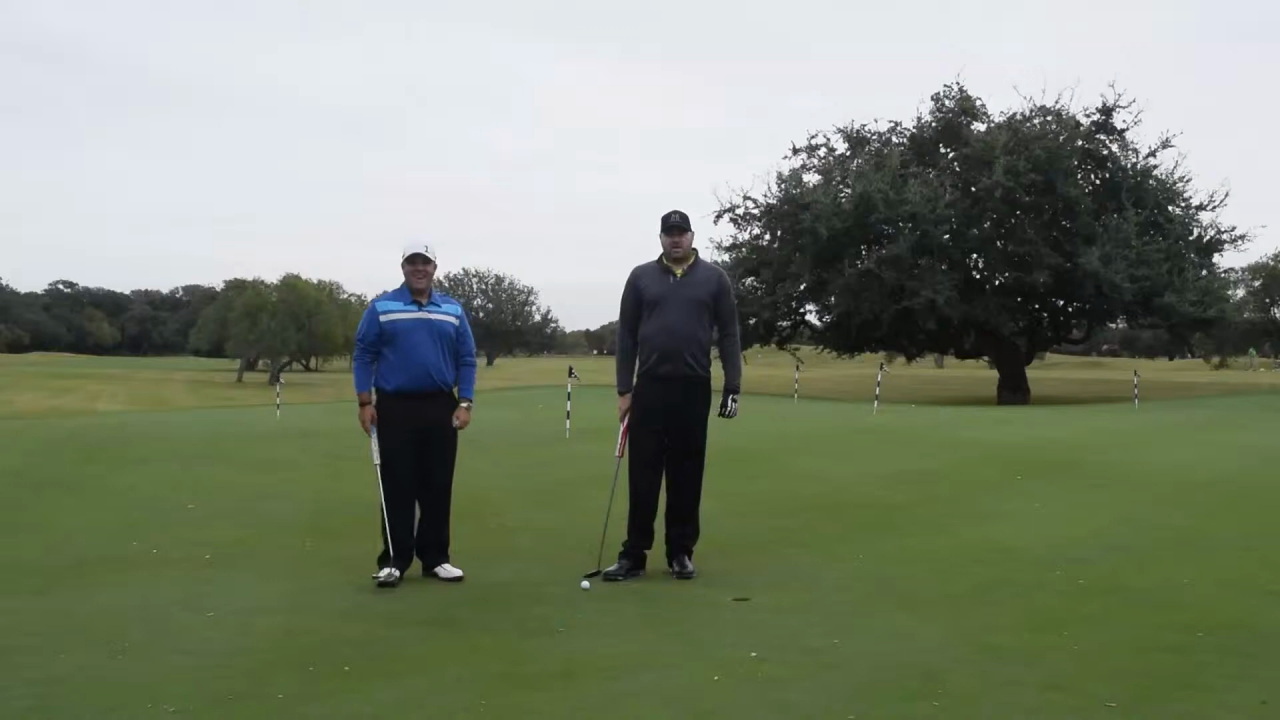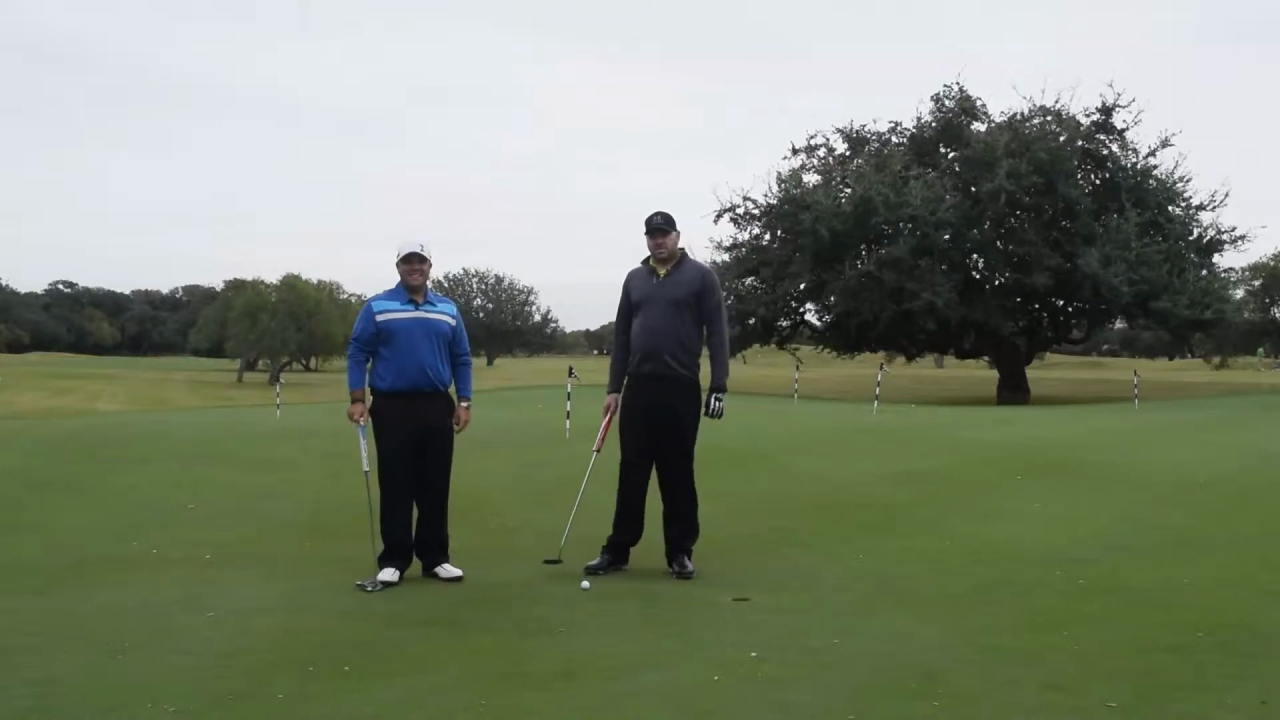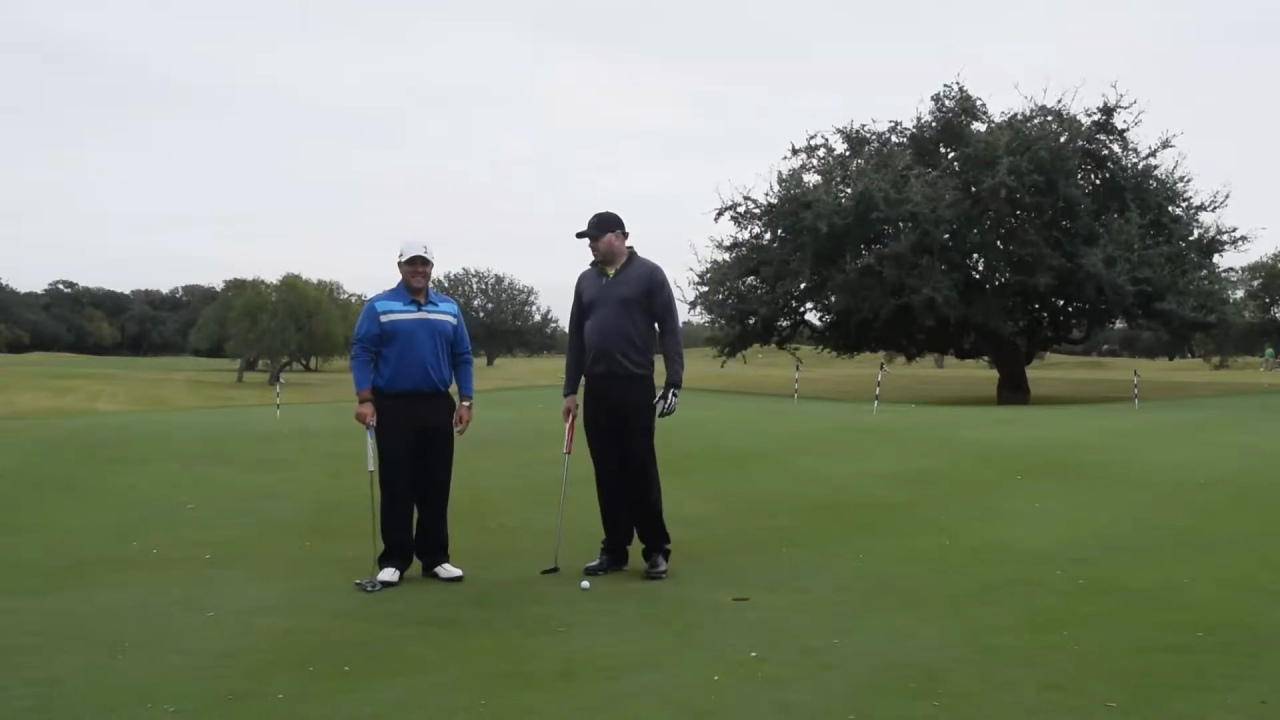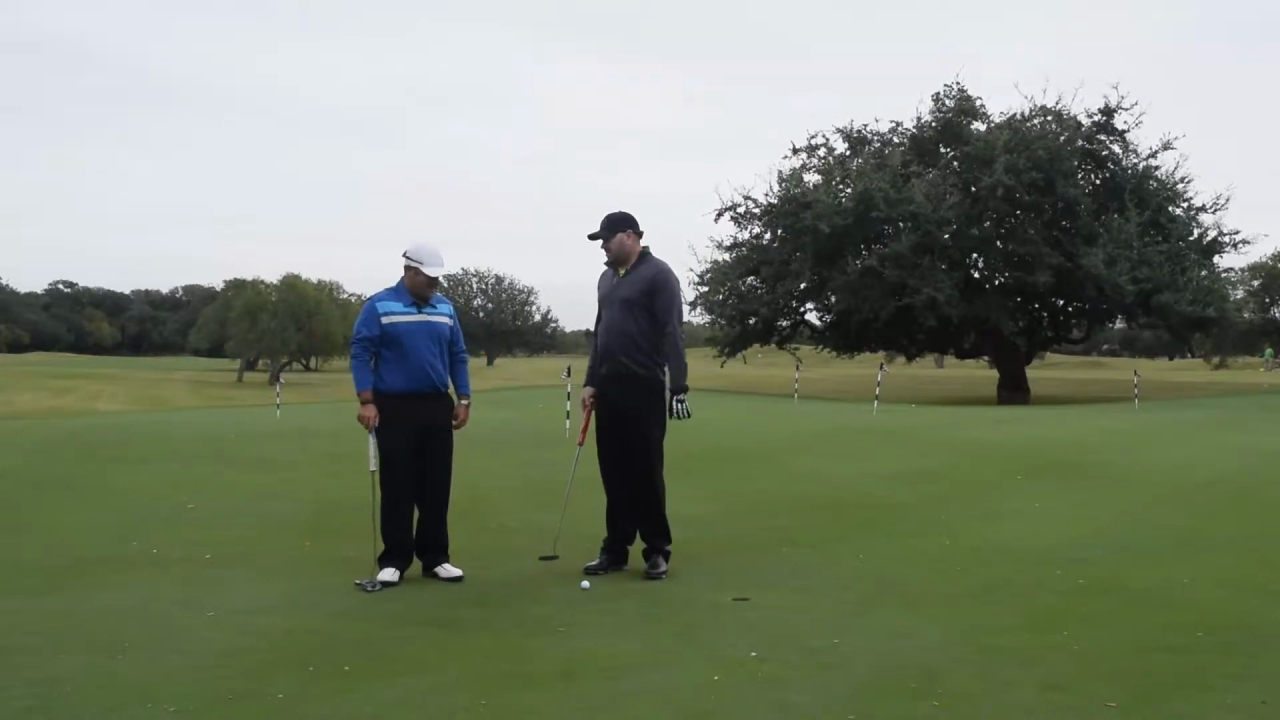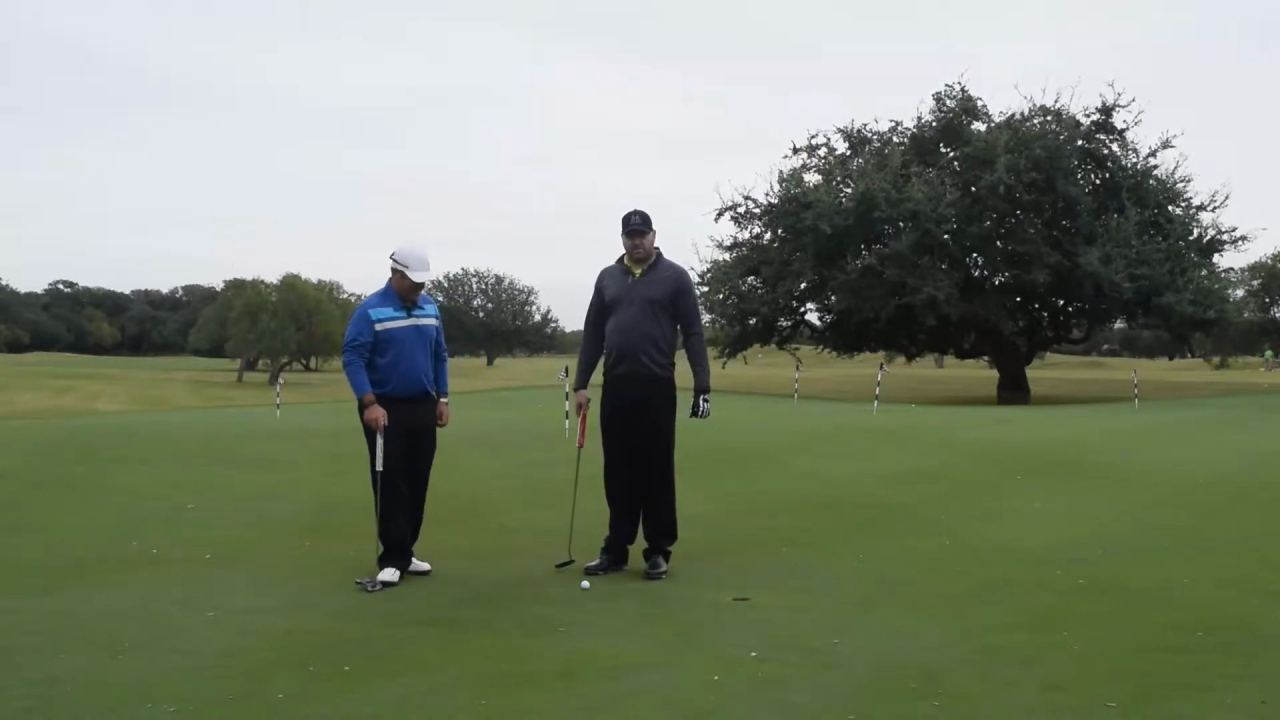
dt=1s
person 1, frame 1
left shoulder: (714, 278)
right shoulder: (641, 277)
left elbow: (729, 334)
right elbow: (626, 336)
left wrist: (732, 387)
right wrist: (624, 389)
left hip: (694, 388)
right hip: (650, 387)
left knee: (687, 474)
right knee: (643, 473)
left ankle: (681, 551)
right ankle: (634, 553)
person 1, frame 2
left shoulder: (700, 276)
right shoulder: (634, 279)
left elbow: (717, 333)
right elbow: (622, 335)
left wrist: (718, 386)
right wrist: (614, 388)
left hip: (681, 388)
right hip: (638, 387)
left knee: (678, 473)
right knee: (631, 470)
left ankle: (680, 551)
right ankle: (618, 549)
person 1, frame 3
left shoulder: (648, 274)
right shoulder: (586, 280)
left elbow: (669, 330)
right elbow: (576, 337)
left wrist: (674, 382)
right wrist: (570, 389)
left hip: (636, 385)
right hip: (597, 387)
left knee: (640, 469)
right knee: (607, 471)
left ankle: (656, 549)
right ankle: (615, 549)
person 1, frame 4
left shoulder: (658, 274)
right shoulder: (607, 277)
left elbow: (673, 333)
left wrist: (678, 386)
right wrist: (590, 381)
left hip: (645, 389)
right hip: (609, 386)
left knee: (645, 470)
right knee: (614, 471)
left ankle: (657, 549)
right ankle: (615, 548)
person 1, frame 5
left shoulder: (674, 277)
right shoulder: (607, 277)
left elbow: (693, 333)
right elbow: (593, 333)
left wrist: (702, 386)
right wrist: (581, 383)
left hip: (656, 386)
right hip: (615, 386)
left knee: (656, 470)
right knee: (618, 471)
left ankle: (658, 550)
right ankle: (616, 548)
person 2, frame 1
left shoulder: (453, 310)
right shoulder: (381, 307)
left elbow: (466, 360)
right elbow: (363, 356)
left wrist: (464, 404)
right wrist: (365, 402)
left hip: (440, 407)
right hip: (395, 407)
left knee: (438, 486)
right knee: (397, 486)
left ankle: (435, 557)
right ankle: (394, 560)
person 2, frame 2
left shoulder: (448, 310)
right shoulder: (377, 307)
left elbow: (462, 359)
right elbow: (357, 353)
left wrist: (464, 402)
right wrist: (357, 399)
left hip: (437, 407)
right hip: (392, 407)
left knee: (435, 487)
right knee: (395, 486)
left ankle: (435, 557)
right ankle: (394, 560)
person 2, frame 3
left shoulder: (449, 308)
right shoulder: (378, 306)
left elbow: (463, 357)
right elbow: (361, 354)
left wrist: (465, 401)
right wrist: (365, 399)
left hip: (438, 406)
right hip: (393, 406)
left knee: (436, 486)
right knee: (396, 486)
left ankle: (435, 557)
right ankle: (394, 560)
person 2, frame 4
left shoulder: (445, 308)
right shoulder: (379, 306)
left elbow: (458, 355)
right elbow: (360, 354)
left wrist: (463, 399)
right wrist: (366, 401)
left hip: (437, 406)
right hip: (394, 407)
left knee: (436, 486)
right knee: (397, 486)
left ankle: (435, 557)
right ankle: (394, 560)
person 2, frame 5
left shoulder: (430, 307)
right shoulder: (370, 311)
left elbow: (439, 355)
right elbow: (353, 359)
left wrist: (442, 398)
right wrist: (370, 403)
left hip: (423, 407)
right hip: (384, 409)
left knee: (417, 484)
right knee: (390, 485)
left ankle: (405, 551)
right ankle: (394, 558)
